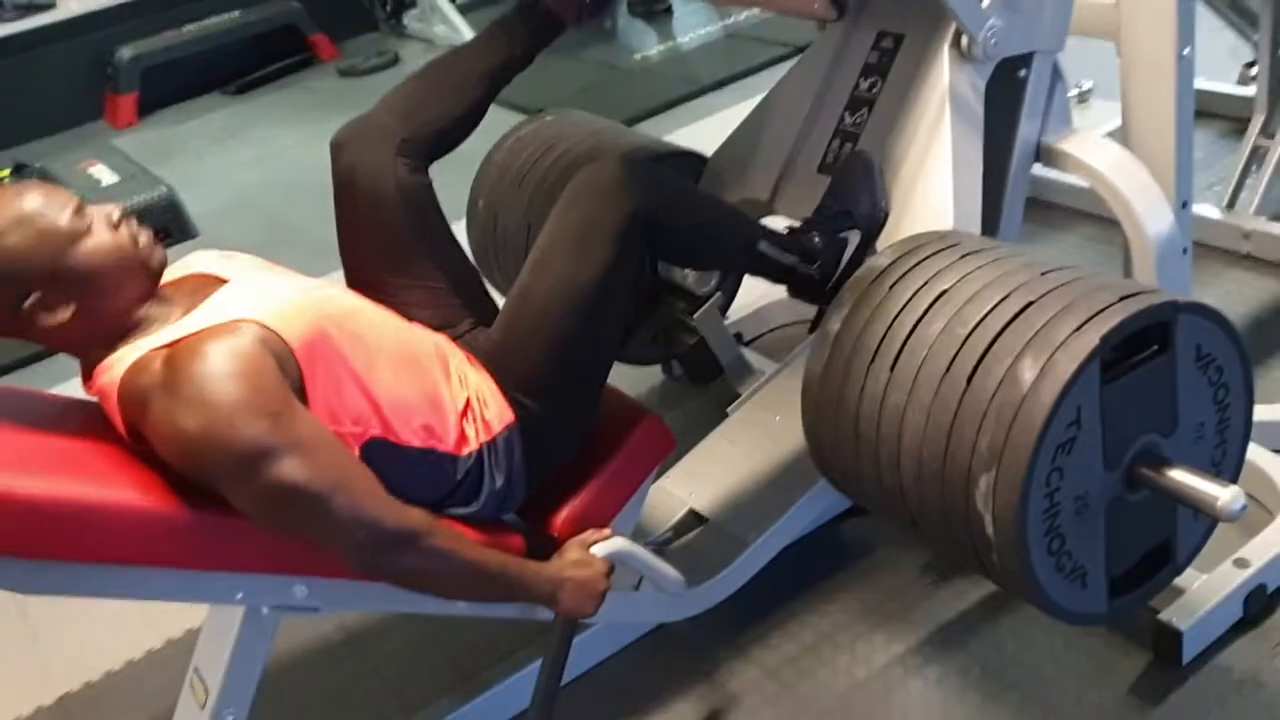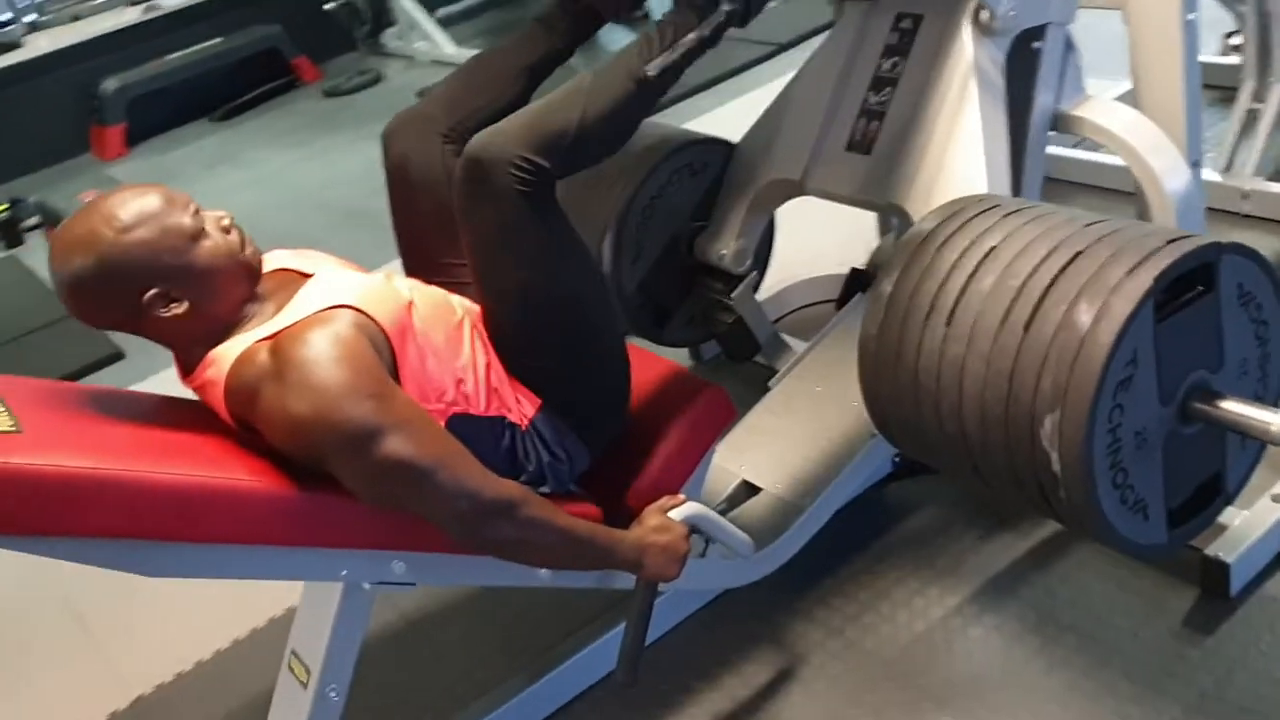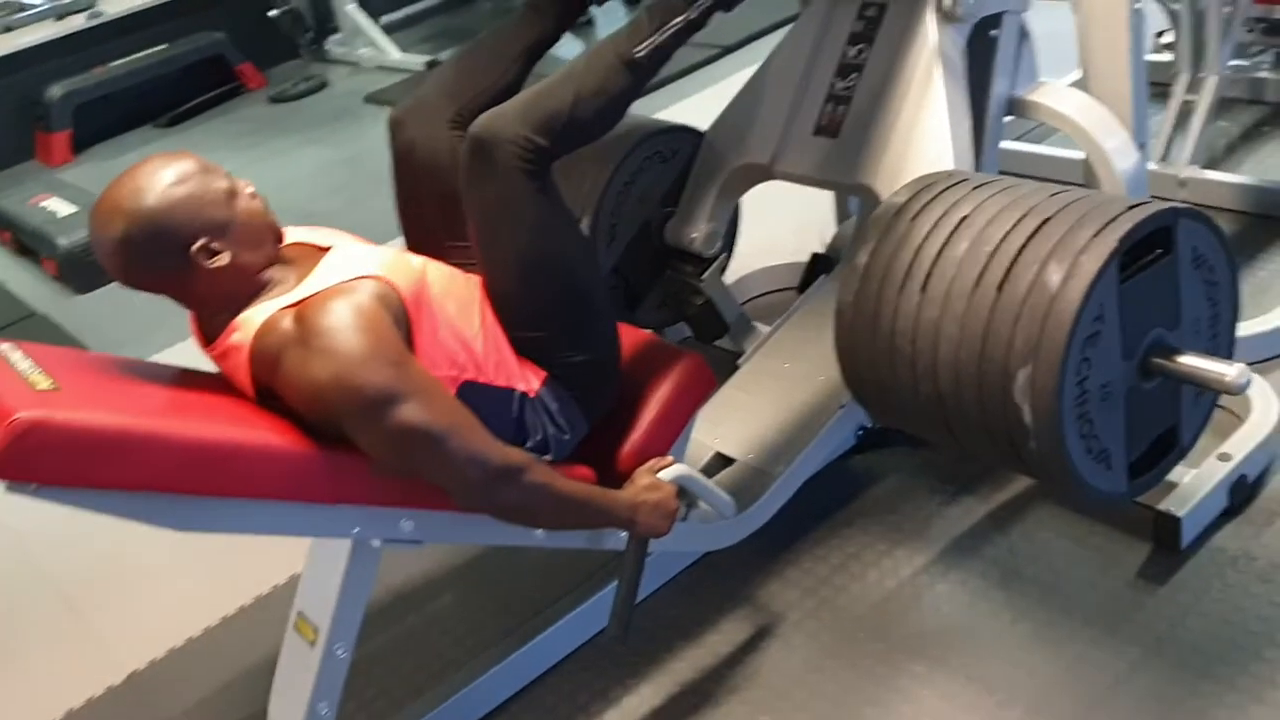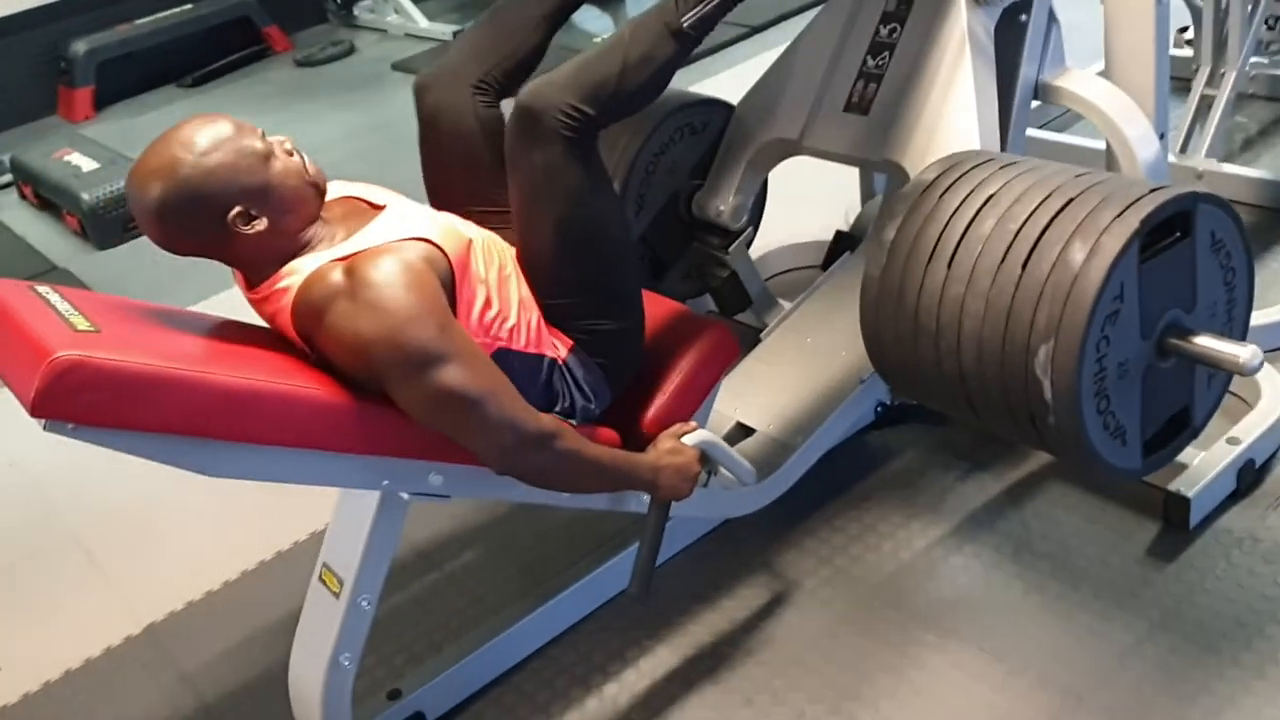
dt=0.7s
person 1, frame 1
left shoulder: (147, 305)
right shoulder: (202, 392)
right elbow: (378, 540)
right wrist: (548, 584)
left hip: (436, 348)
right hip: (491, 432)
left knee: (371, 148)
right knee: (616, 190)
right ankle: (810, 263)
person 1, frame 2
left shoulder: (231, 303)
right shoulder: (308, 374)
right elbow: (483, 516)
right wrist: (634, 550)
left hip: (475, 339)
right hip: (552, 421)
left knee: (421, 136)
right knee: (502, 161)
person 1, frame 3
left shoulder: (230, 303)
right shoulder: (330, 341)
right elbow: (487, 479)
right wrist: (626, 508)
right hip: (549, 392)
left knee: (425, 123)
right knee: (502, 140)
person 1, frame 4
left shoulder: (279, 247)
right shoulder: (375, 294)
right elbow: (518, 447)
right wrist: (650, 471)
right hip: (576, 360)
left knee: (450, 88)
right knee: (549, 111)
